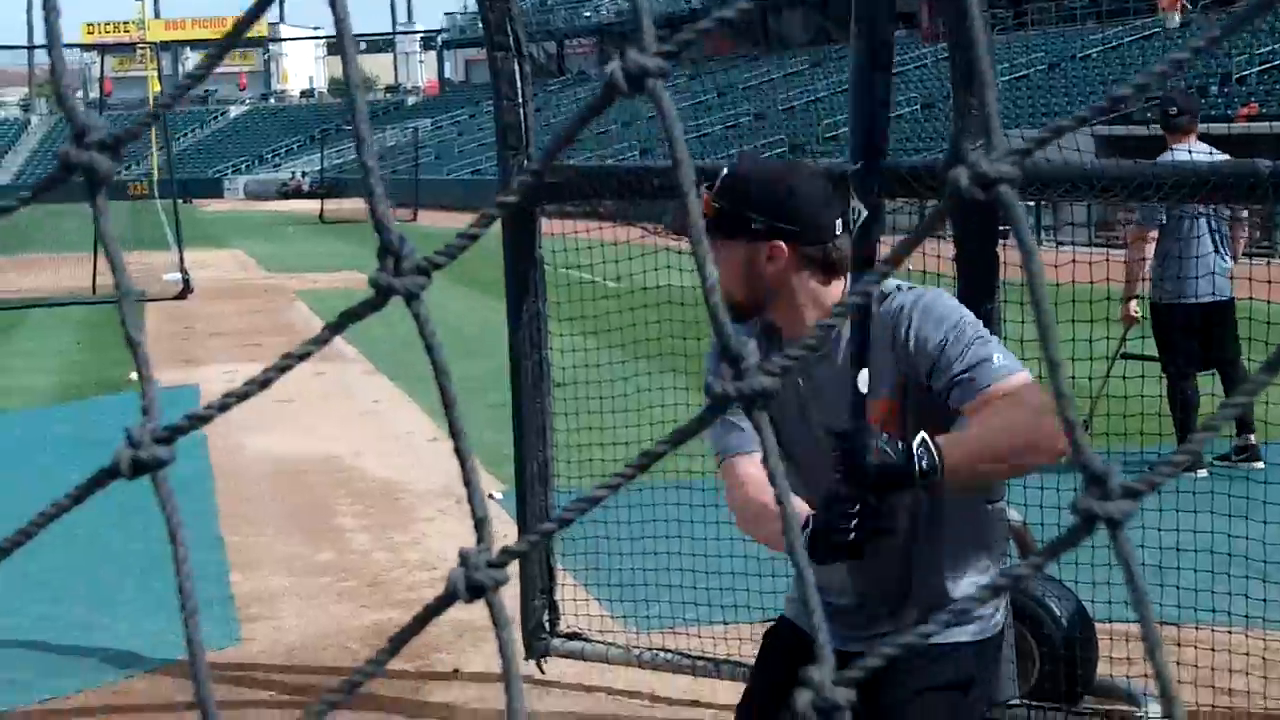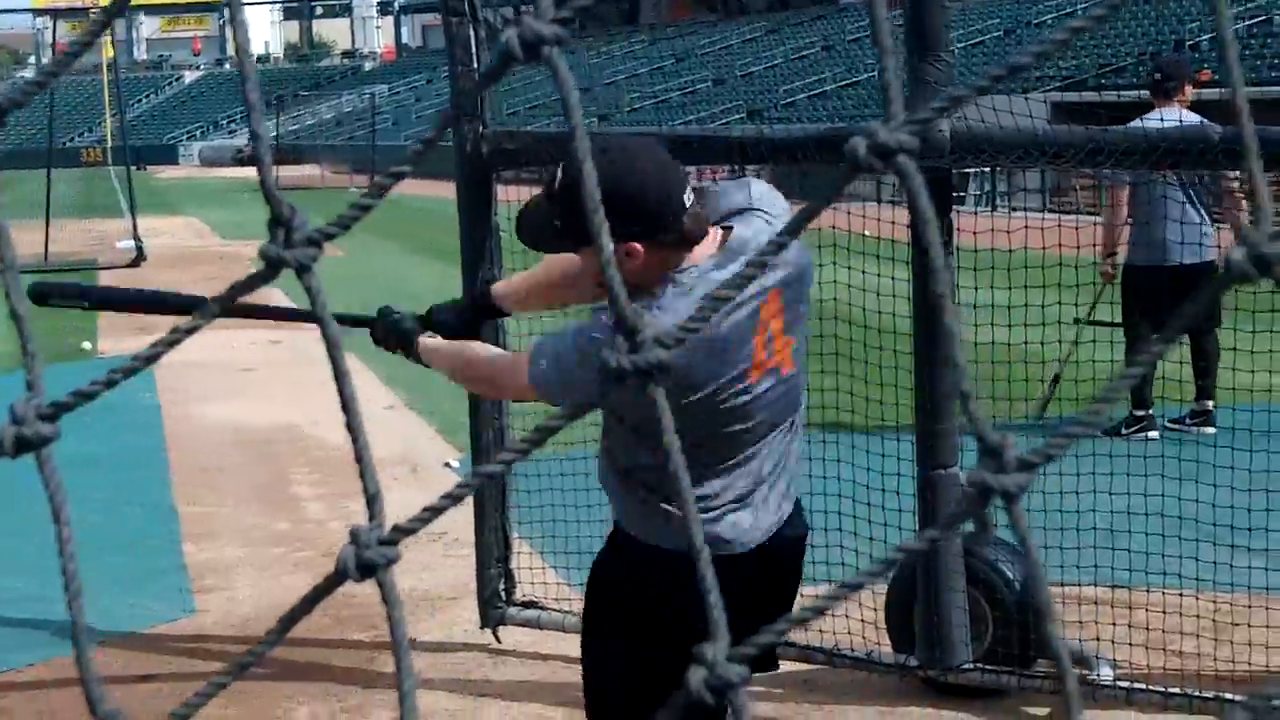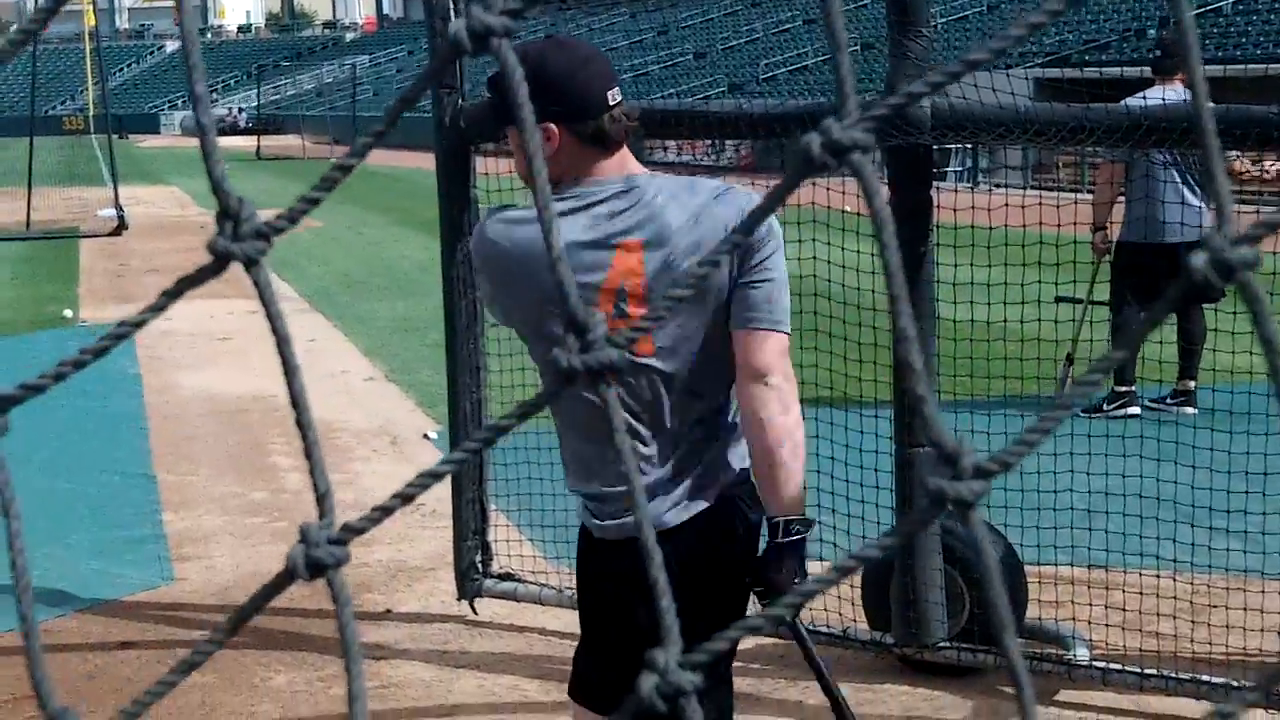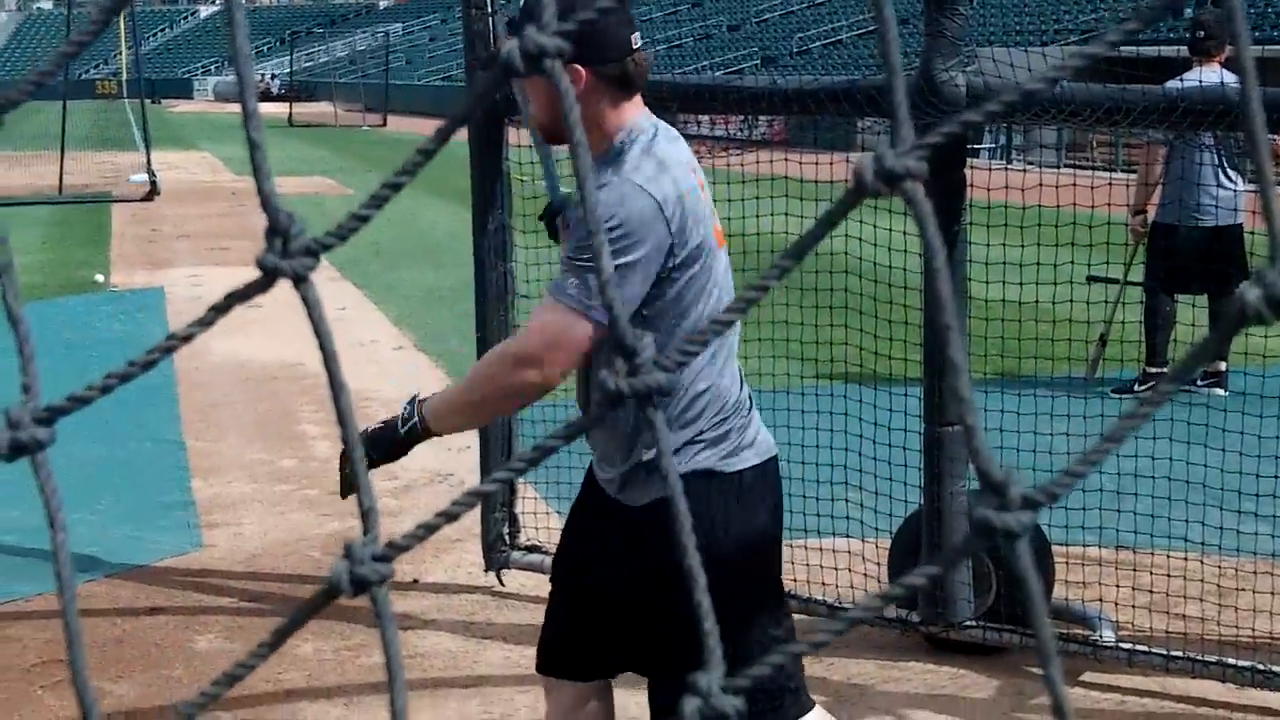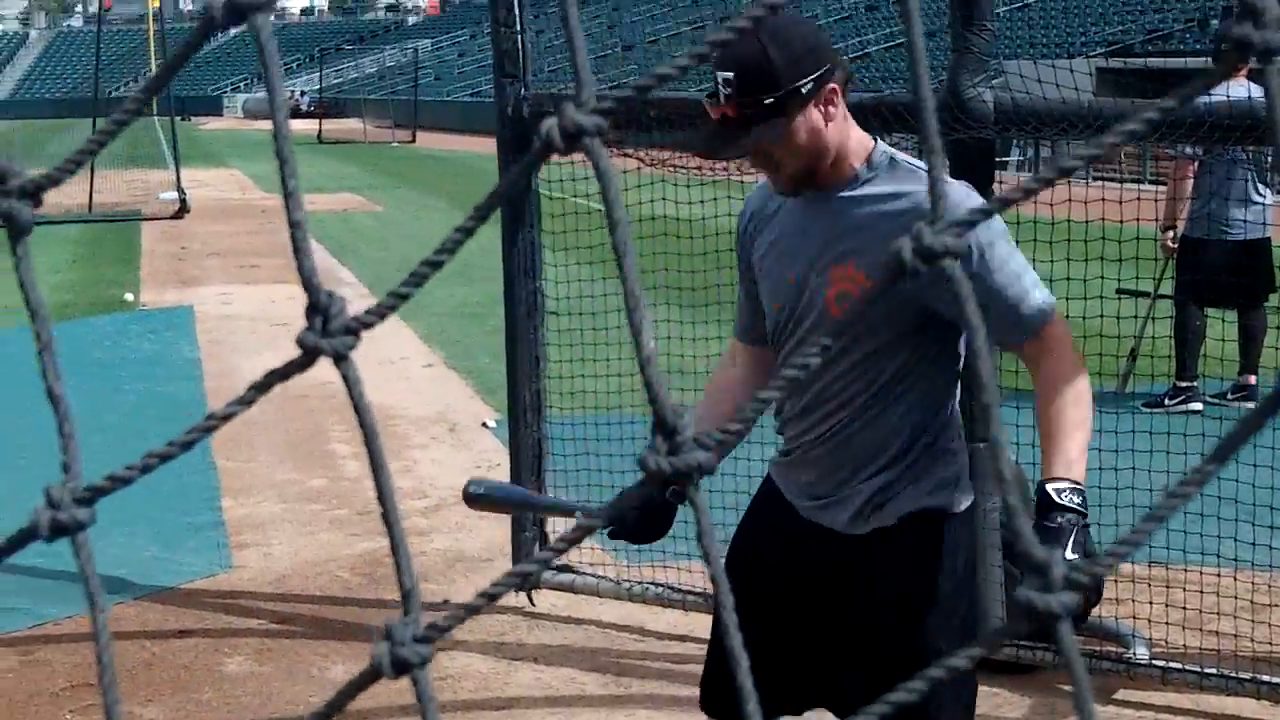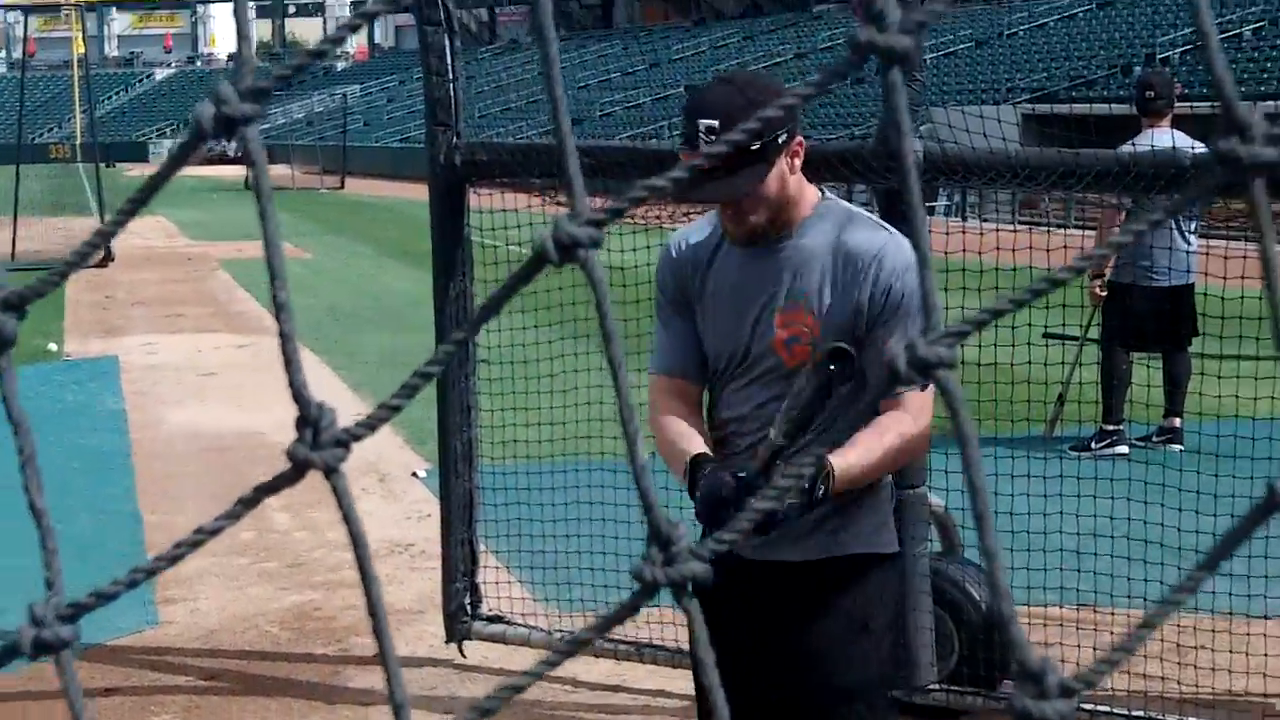
dt=0.5s
person 1, frame 1
left shoulder: (916, 321)
left elbow: (1044, 430)
right elbow: (750, 498)
left wrist: (915, 457)
right wrist: (814, 532)
left hip: (940, 634)
right hip: (820, 623)
person 1, frame 2
left shoulder: (621, 347)
right shoulder: (762, 210)
left elbow: (517, 377)
right elbow: (603, 264)
left wrist: (419, 343)
right wrist: (484, 302)
left hip: (670, 563)
person 1, frame 3
left shoulder: (505, 242)
right shoulder: (731, 212)
right elbow: (767, 381)
right wrist: (788, 530)
left hip: (634, 530)
right hip: (726, 513)
person 1, frame 4
left shoulder: (630, 194)
right shoulder: (645, 151)
left elbow: (539, 362)
left wrist: (413, 422)
right wrist: (573, 219)
left hip: (706, 489)
right hip: (626, 479)
person 1, frame 5
left shoulder: (935, 214)
right shoulder: (762, 211)
left elbow: (1056, 356)
left wrist: (1059, 500)
left hip: (908, 530)
right hip: (787, 508)
person 1, frame 6
left shoulder: (877, 256)
right shoulder: (687, 256)
left elbow: (913, 416)
right elbow: (670, 400)
left wrist: (816, 479)
right wrist: (703, 471)
left hip: (840, 561)
right hip: (729, 556)
person 2, frame 1
left shoulder: (1161, 169)
right shoulder: (1226, 164)
left elbow: (1144, 238)
right elbow: (1239, 227)
left wrist: (1130, 295)
left hip: (1176, 290)
right hip: (1220, 286)
left knee: (1181, 372)
right knee: (1231, 364)
left ankle: (1190, 454)
right ankle: (1248, 444)
person 2, frame 2
left shoulder: (1133, 133)
left elbow: (1118, 199)
right elbow: (1233, 194)
left wrist: (1110, 252)
left hip: (1149, 253)
right hip: (1200, 250)
left knee: (1140, 332)
right knee: (1203, 329)
left ankle: (1141, 415)
right ankle: (1204, 409)
person 2, frame 3
left shoulder: (1129, 109)
left elbow: (1110, 174)
right elbow: (1231, 166)
left wrist: (1097, 227)
right wrist: (1255, 168)
left hip: (1141, 230)
right hip: (1192, 228)
left knee: (1126, 308)
right knee: (1189, 308)
left ankle: (1124, 392)
right ankle: (1185, 389)
person 2, frame 4
left shoulder: (1173, 90)
right shoulder: (1243, 90)
left elbow: (1154, 156)
left wrist: (1138, 209)
left hip: (1179, 213)
right hip: (1227, 211)
left knee: (1160, 289)
right knee: (1224, 291)
left ankle: (1155, 372)
right ankle: (1217, 371)
person 2, frame 5
left shoulder: (1202, 106)
right shoulder: (1268, 102)
left elbow: (1184, 171)
left wrist: (1168, 224)
left hip: (1209, 226)
right hip: (1256, 225)
left knee: (1190, 302)
right knee: (1252, 305)
left ankle: (1185, 388)
right ankle: (1247, 384)
person 2, frame 6
left shoulder: (1129, 153)
right shoulder: (1196, 151)
left elbow: (1112, 220)
left wrist: (1096, 271)
left hip: (1135, 272)
right hip: (1182, 270)
left knee: (1116, 347)
right knee: (1176, 348)
left ankle: (1112, 431)
right ankle: (1172, 426)
